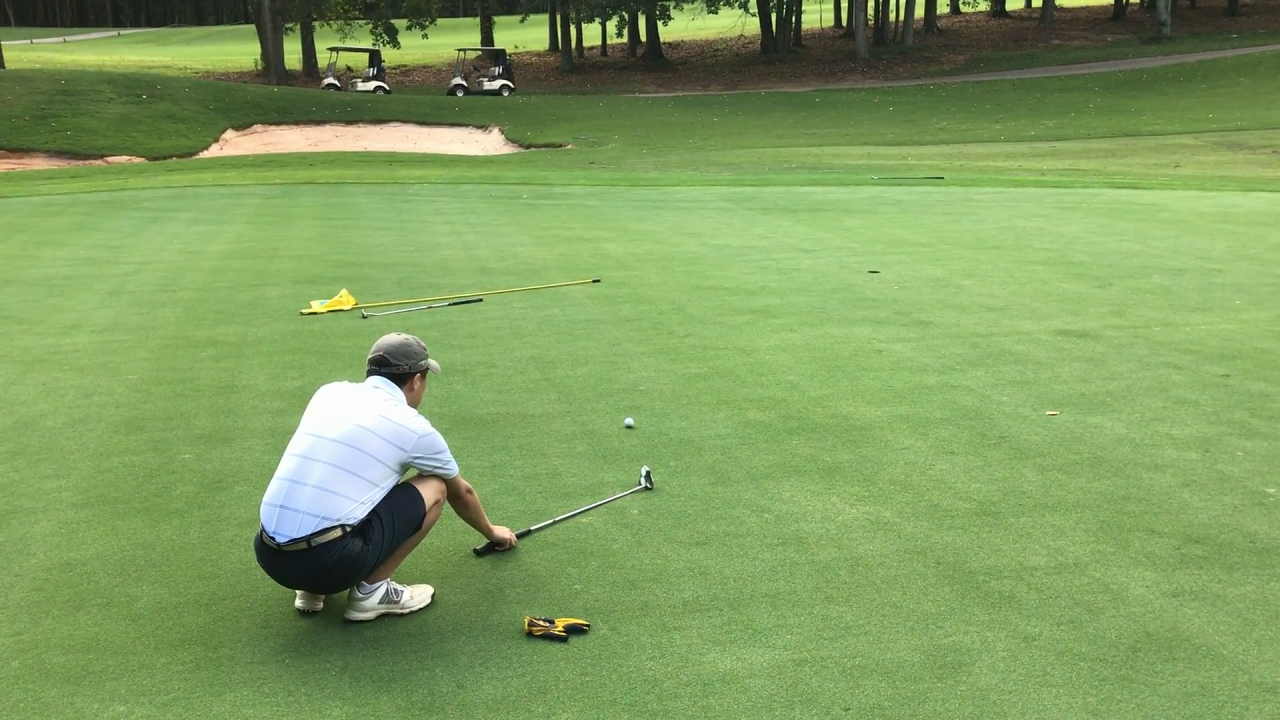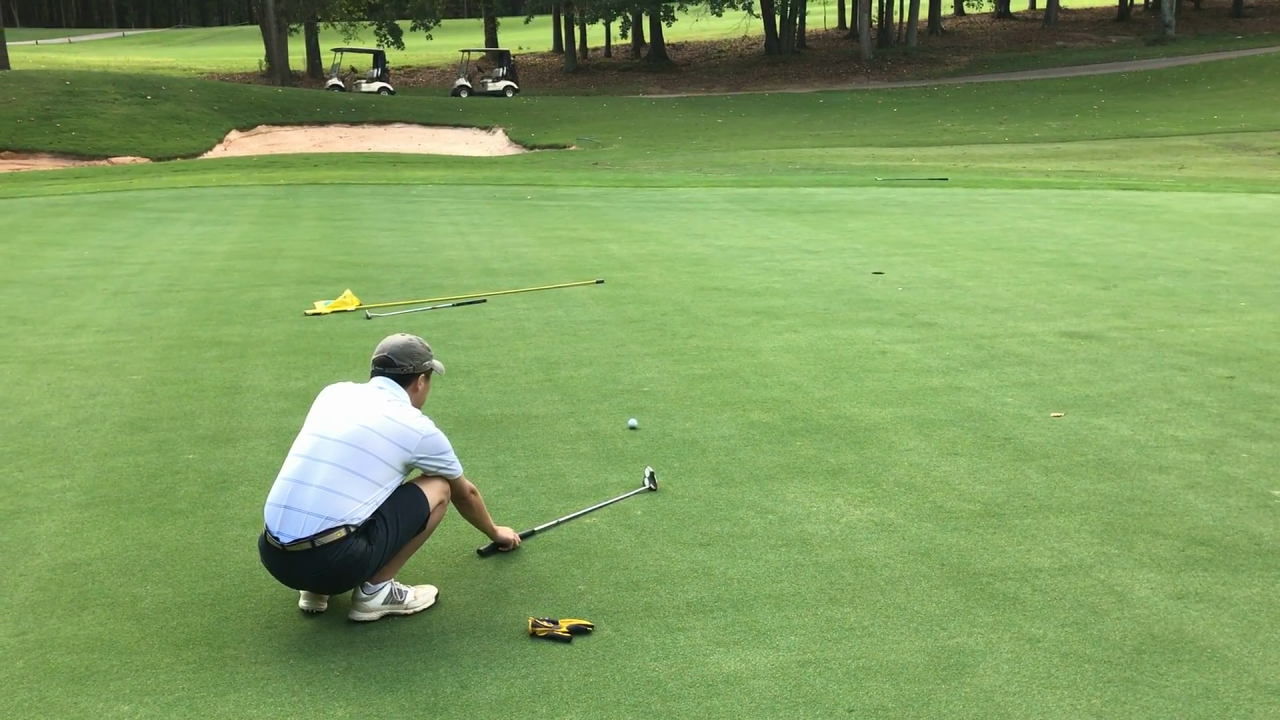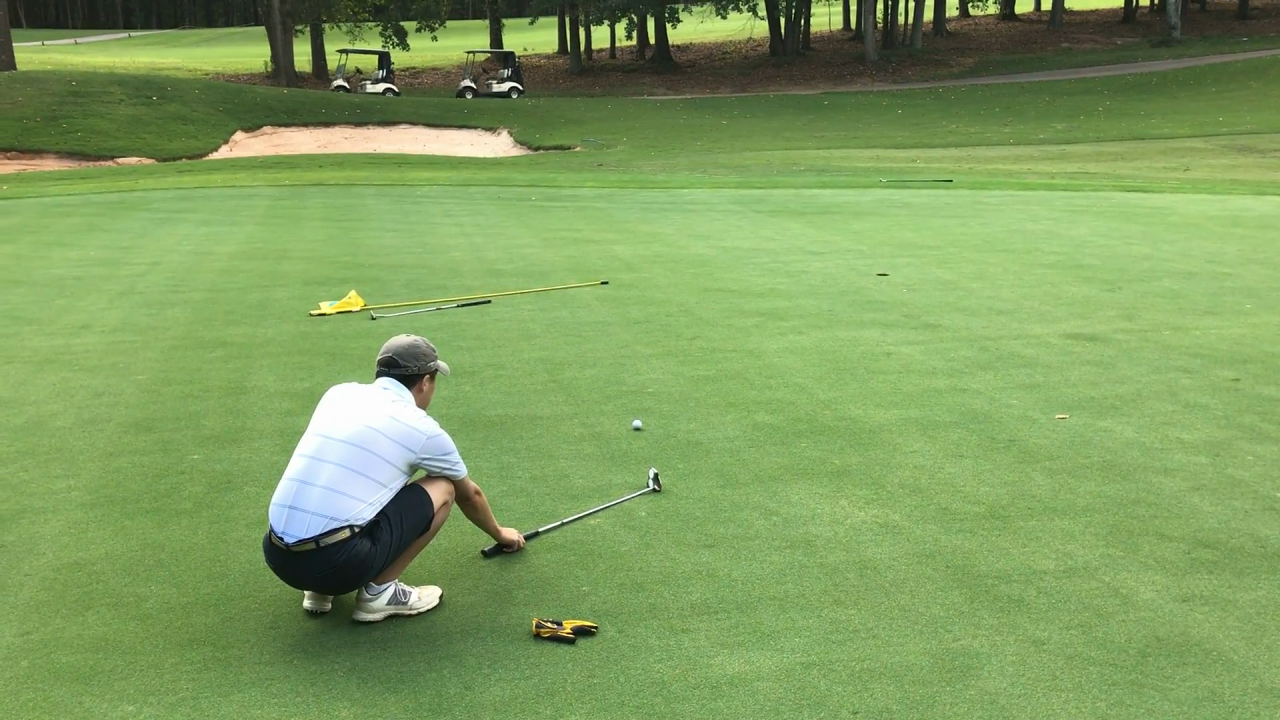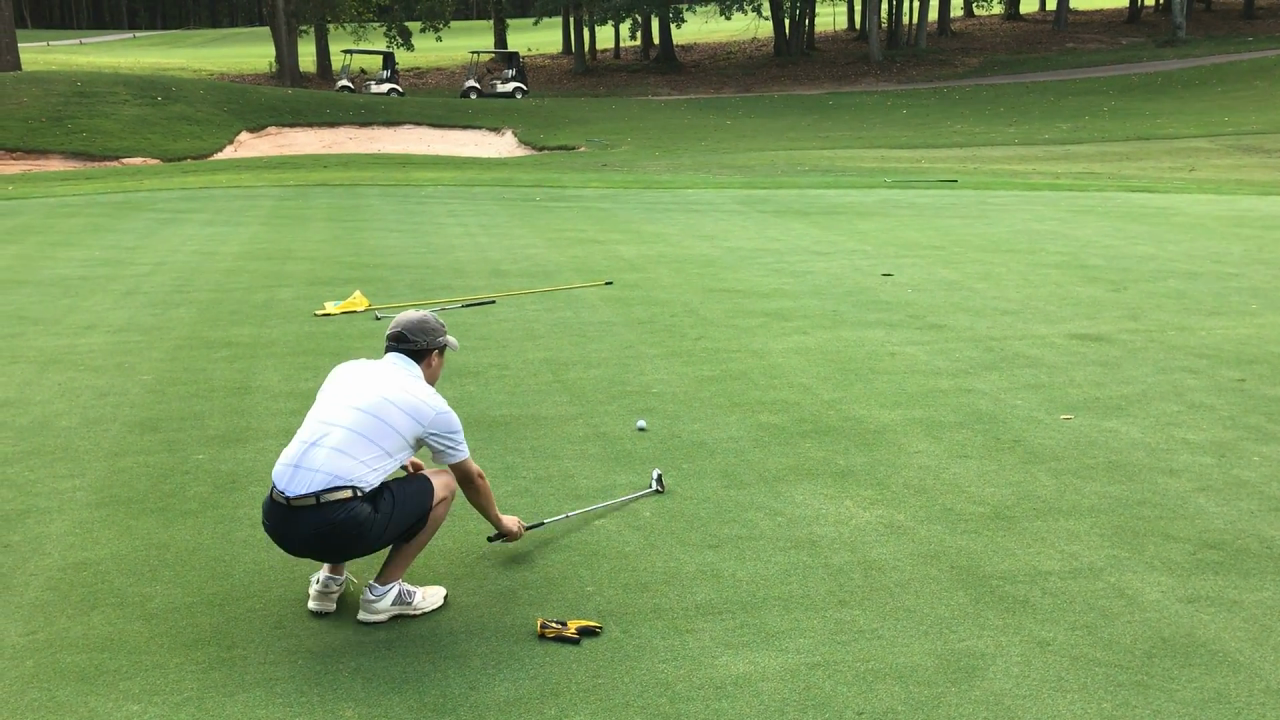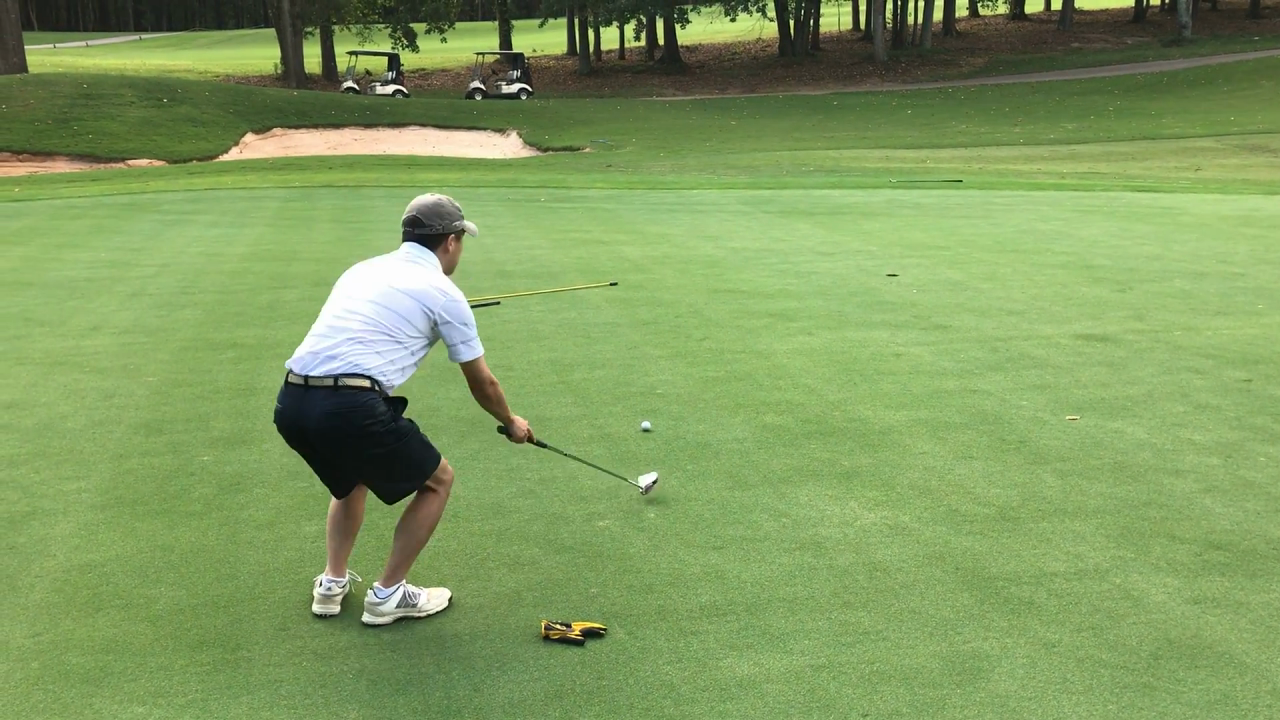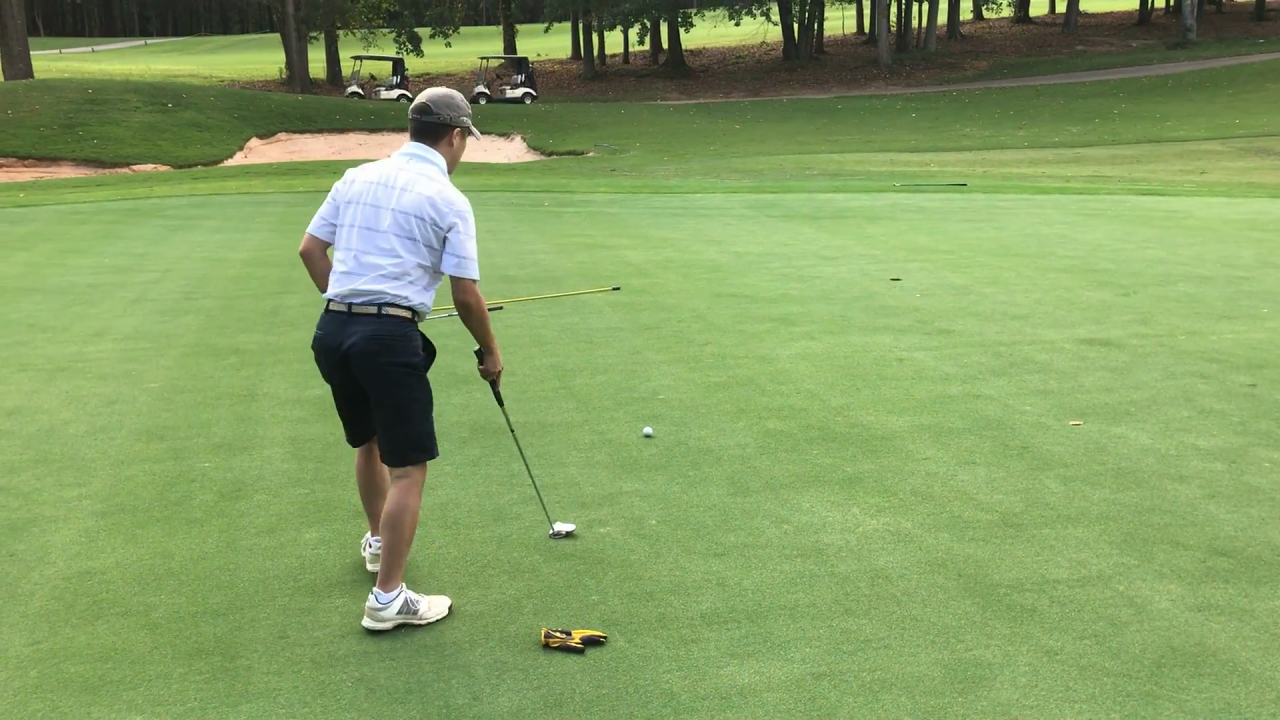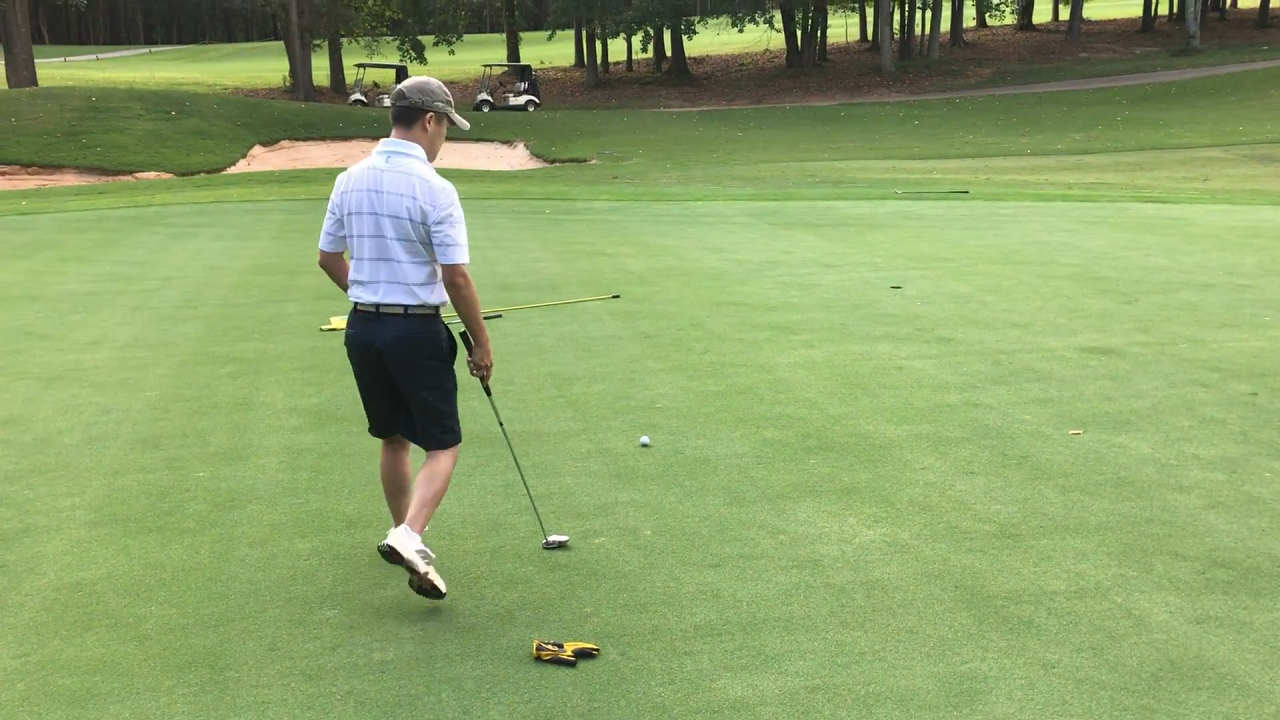
dt=0.3s
person 1, frame 1
left shoulder: (329, 392)
right shoulder: (413, 426)
right elbow: (461, 494)
right wrist: (491, 532)
left hip: (269, 555)
right hip: (329, 560)
right knee: (434, 488)
left ankle: (312, 588)
right ankle: (371, 591)
person 1, frame 2
left shoulder: (333, 393)
right shoulder: (417, 427)
right elbow: (465, 494)
right wrist: (496, 533)
left hip: (272, 555)
right hip: (333, 560)
right knee: (439, 489)
left ankle: (316, 588)
right ankle: (375, 591)
person 1, frame 3
left shoulder: (338, 393)
right shoulder: (422, 428)
right elbow: (469, 495)
right wrist: (500, 533)
left hip: (277, 555)
right hip: (335, 561)
right knee: (443, 489)
left ankle: (321, 588)
right ankle: (378, 592)
person 1, frame 4
left shoulder: (348, 369)
right shoulder: (429, 404)
right elbow: (470, 477)
right wrist: (499, 520)
left hip: (278, 520)
right hip: (334, 523)
right knee: (442, 487)
left ankle: (329, 581)
right ankle: (383, 594)
person 1, frame 5
left shoulder: (362, 269)
right shoulder: (443, 293)
right elbow: (481, 381)
right wrist: (511, 422)
left hip: (291, 402)
right hip: (350, 406)
left knee: (355, 474)
right knee: (436, 482)
left ankle: (333, 582)
right ankle: (388, 595)
person 1, frame 6
left shoulder: (357, 177)
right shoulder: (449, 200)
left elbow: (310, 250)
right elbow: (466, 295)
right wrist: (490, 352)
left hip: (333, 330)
right hip: (391, 335)
left knee: (369, 445)
right knee: (407, 467)
left ankle: (377, 539)
right ankle: (388, 599)
person 1, frame 7
left shoulder: (348, 180)
right shoulder: (435, 190)
left elbow: (328, 258)
right elbow: (456, 278)
right wrist: (481, 341)
left hip: (361, 328)
right hip: (416, 330)
left knee: (392, 441)
right knee: (442, 446)
left ankle: (401, 532)
right ankle: (409, 536)
